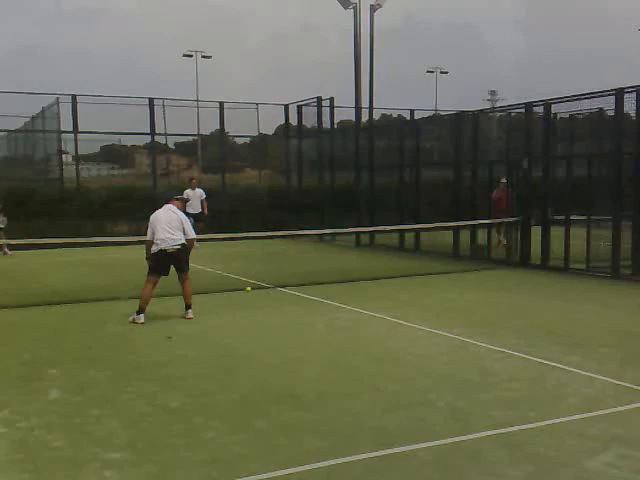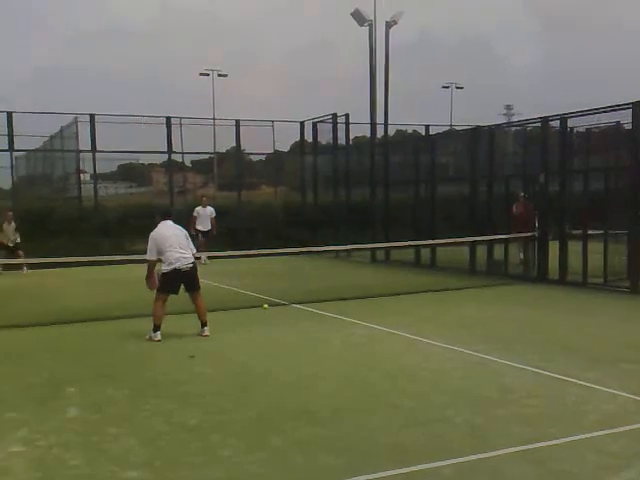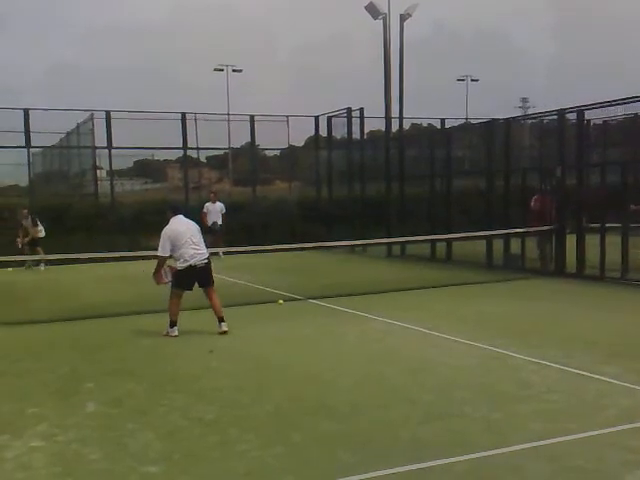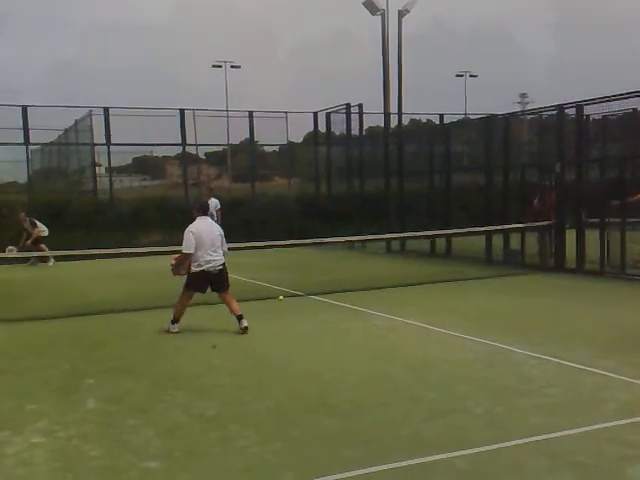
dt=0.3s
person 1, frame 1
left shoulder: (155, 215)
right shoulder: (181, 215)
left elbow: (149, 240)
right elbow: (191, 238)
left wrist: (148, 256)
right wrist: (187, 254)
left hip: (160, 250)
right hip: (179, 248)
left knee: (150, 282)
right knee: (185, 279)
left ankle: (140, 315)
right ankle: (188, 311)
person 1, frame 2
left shoulder: (155, 233)
right shoulder: (181, 230)
left elbow: (152, 259)
right elbow: (193, 252)
left wrist: (149, 275)
left hip: (171, 269)
right hip: (189, 265)
left knee: (160, 299)
right knee: (197, 297)
left ankle: (156, 332)
right ankle: (204, 328)
person 1, frame 3
left shoulder: (168, 230)
right shoulder: (193, 224)
left elbow: (163, 256)
left wrist: (157, 271)
left hip: (186, 265)
right hip: (204, 261)
left knee: (175, 296)
right knee: (211, 292)
left ankle: (173, 328)
right ankle: (222, 324)
person 1, frame 4
left shoulder: (192, 228)
right shoulder: (217, 227)
left elbow: (187, 253)
right elbow: (224, 251)
left wrist: (178, 265)
left hip: (200, 269)
right hip: (219, 266)
left knee: (185, 296)
right knee: (226, 296)
left ankle: (174, 325)
right ankle: (242, 321)
